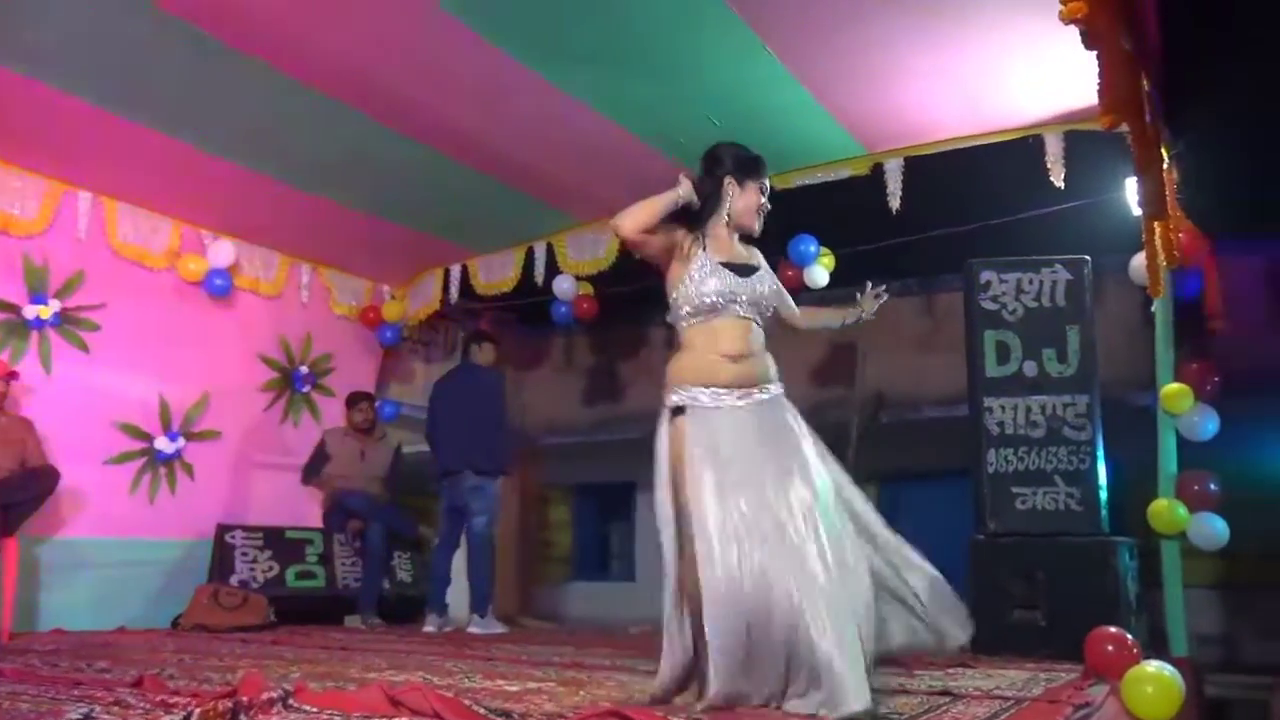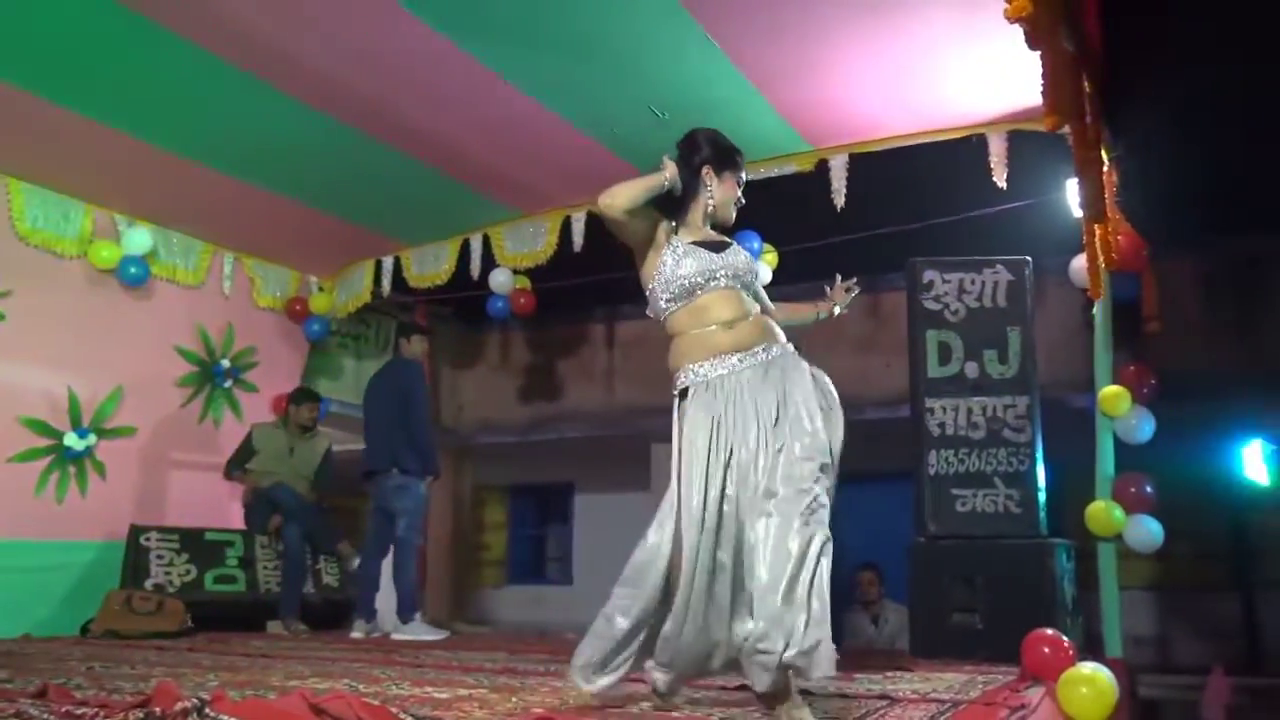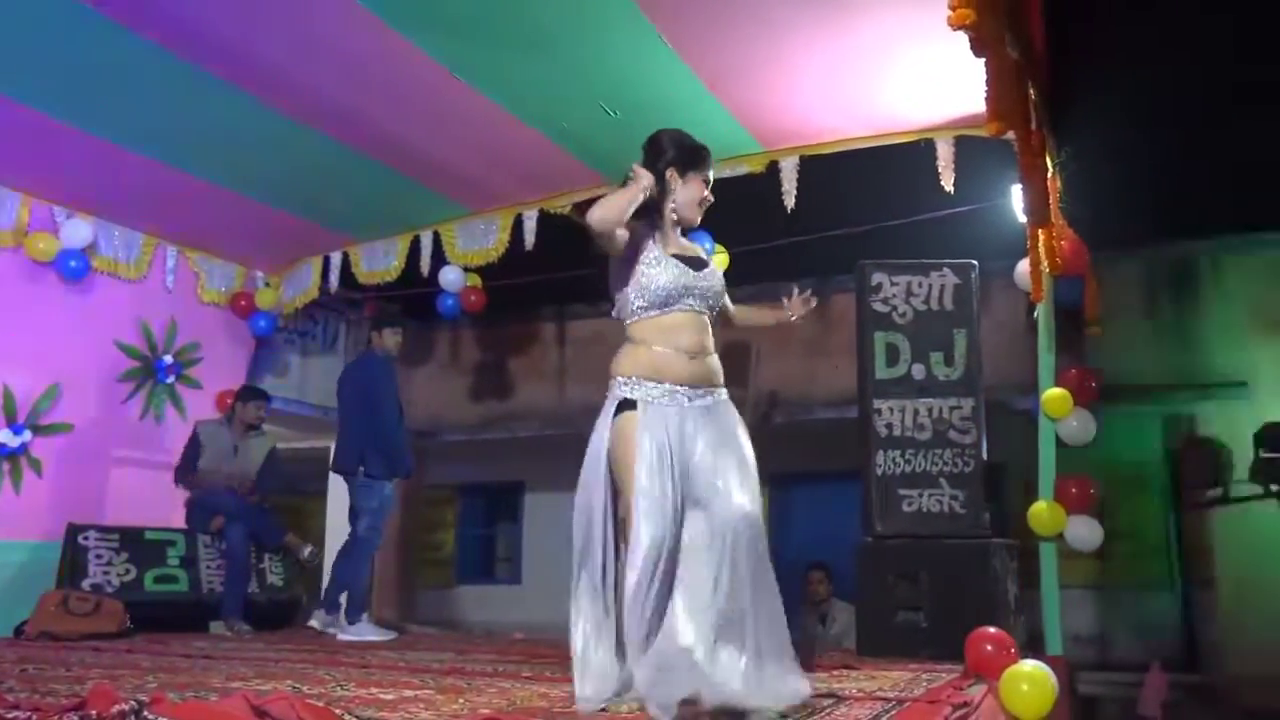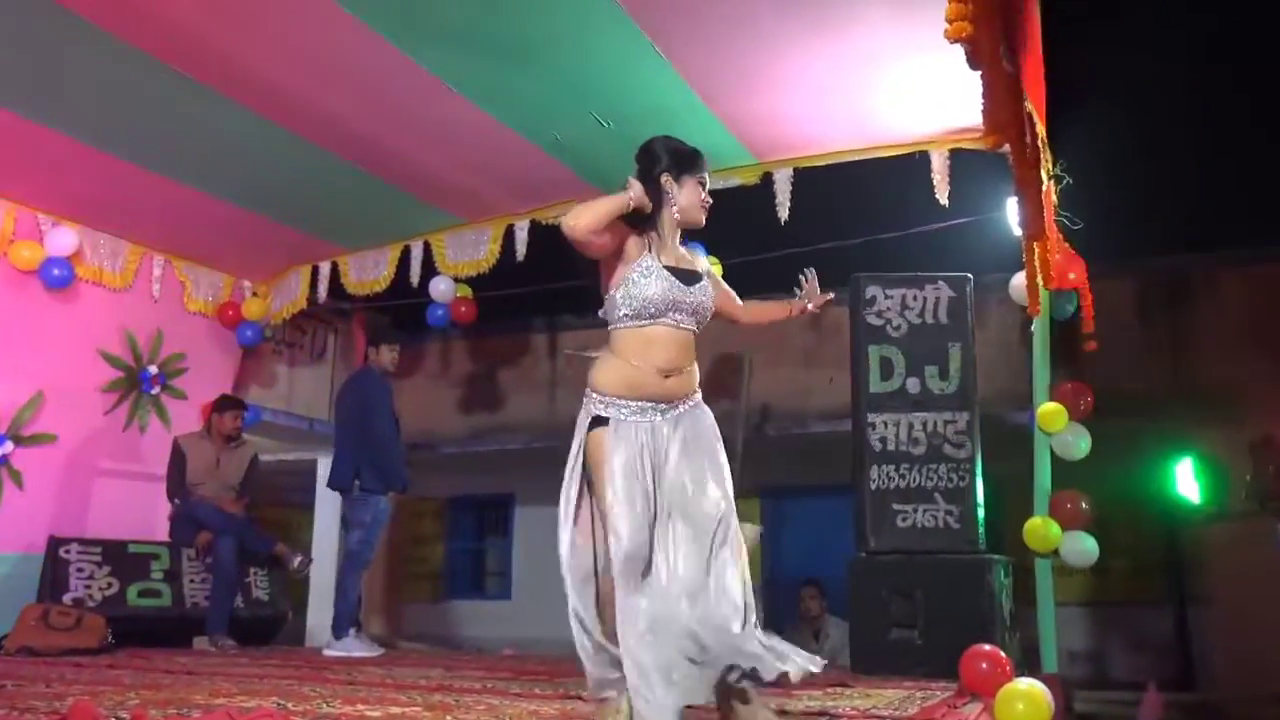
dt=0.7s
person 1, frame 1
left shoulder: (758, 260)
right shoulder: (681, 248)
left elbow: (799, 317)
right elbow: (626, 228)
left wrist: (860, 312)
right wrist: (682, 195)
left hip: (764, 408)
right hip: (698, 409)
left knee: (805, 522)
right knee: (710, 537)
left ankle: (817, 673)
right ankle: (698, 666)
person 1, frame 2
left shoulder: (729, 246)
right shoulder: (657, 235)
right elbow: (610, 204)
left wrist: (826, 307)
right wrist: (668, 179)
left hip: (776, 378)
right hip: (710, 391)
left knee: (788, 515)
right knee: (699, 524)
right ankle: (663, 654)
person 1, frame 3
left shoulder: (697, 252)
right shoulder: (633, 242)
right elbow: (599, 220)
left wrist: (783, 314)
right wrist: (643, 186)
left hip: (709, 405)
right hip: (645, 403)
left knee: (734, 520)
right knee: (644, 537)
left ankle: (733, 671)
person 1, frame 4
left shoulder: (696, 261)
right shoulder: (624, 245)
left elbow: (739, 310)
right elbow: (574, 226)
left wrist: (799, 307)
right wrist: (631, 198)
left hip: (685, 417)
right hip: (619, 417)
left knee: (709, 531)
right knee: (623, 549)
person 2, frame 1
left shoulder: (442, 384)
right shoulder: (485, 377)
left elbow: (431, 432)
right elbow: (495, 425)
right wrist: (501, 465)
left hip: (449, 473)
right hip: (479, 472)
left knee: (446, 542)
right knee: (480, 542)
left ankle: (435, 614)
right ankle: (480, 615)
person 2, frame 2
left shoulder: (378, 378)
right shoulder: (412, 371)
right elbow: (419, 423)
right wrist: (431, 466)
left hip: (378, 470)
right hip: (405, 471)
left knee: (376, 544)
right knee: (407, 543)
left ankle: (364, 619)
right ankle: (408, 620)
person 2, frame 3
left shoulder: (354, 369)
right shoulder: (379, 368)
right elbow: (388, 422)
right wrist: (401, 465)
left hip: (354, 463)
right hip: (376, 467)
left knee: (358, 539)
right knee: (367, 541)
left ankle: (327, 610)
right ankle: (356, 620)
person 2, frame 4
left shoulder: (354, 384)
right shoulder: (375, 384)
right elbow: (383, 437)
right wrist: (396, 481)
left hip: (354, 480)
right hip: (371, 482)
left knee: (355, 556)
right knee: (358, 556)
left ankle: (349, 630)
right ankle: (342, 636)
person 3, frame 1
left shoulder: (391, 445)
right shoulder: (332, 439)
right elbow: (308, 474)
left wrist: (364, 517)
right wrist: (328, 487)
left hip: (375, 513)
right hip: (340, 513)
left knee: (377, 531)
right knee: (350, 498)
left ankle: (368, 610)
right ankle: (419, 532)
person 3, frame 2
left shoulder: (322, 445)
right shoulder: (261, 433)
left elbow: (320, 491)
right elbow: (231, 468)
left wrist: (285, 513)
right wrist: (249, 480)
left hip: (298, 513)
right hip: (262, 510)
left knee: (294, 531)
right knee: (280, 491)
left ankle: (289, 615)
right ankle: (340, 548)
person 3, frame 3
left shoulder: (266, 445)
right shoulder: (205, 431)
left elbow: (265, 492)
right elbow: (182, 476)
left wrist: (227, 515)
right wrist: (220, 482)
left hip: (238, 513)
right hip: (203, 508)
left knee: (238, 531)
right knee: (216, 495)
left ankle: (232, 616)
right ankle: (288, 540)
person 3, frame 4
left shoulder: (247, 453)
right shoulder: (184, 444)
left elbow: (249, 501)
right elbow: (175, 493)
left wrist: (214, 530)
right wrist: (219, 505)
left hip: (226, 528)
right hip: (189, 523)
left knee: (227, 545)
right knee: (200, 509)
left ankle: (217, 632)
right ankle: (280, 550)
